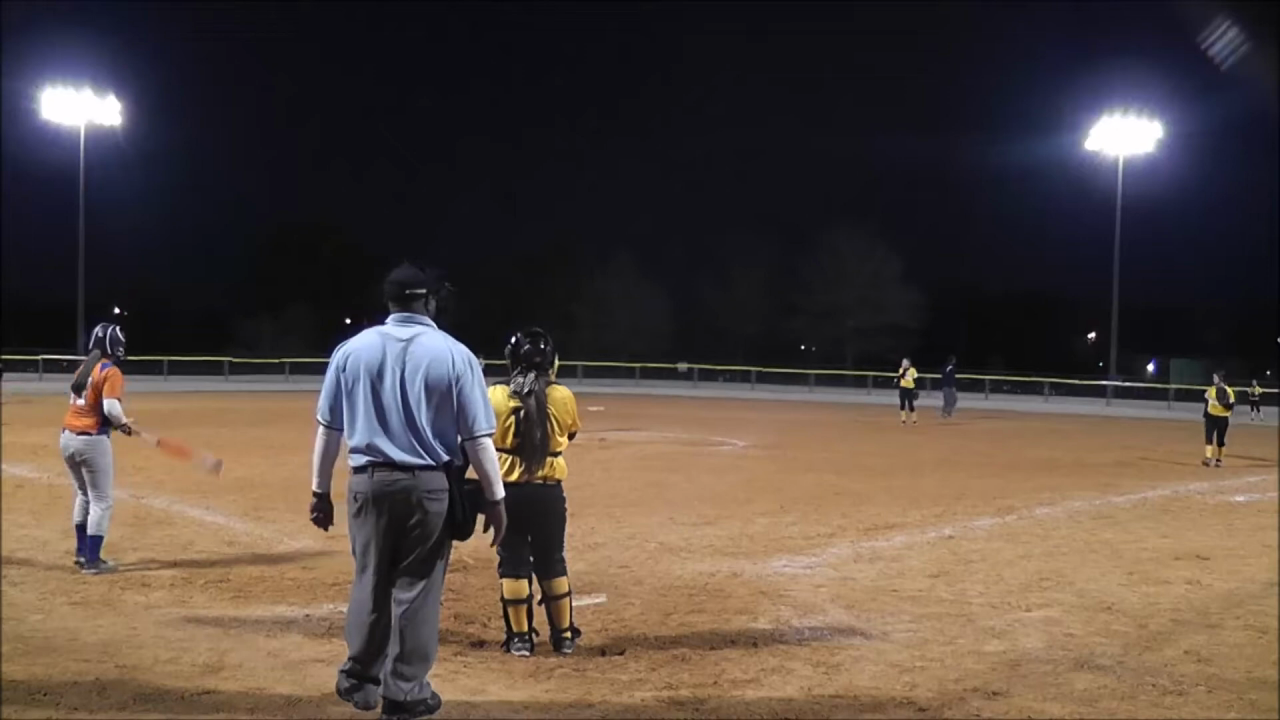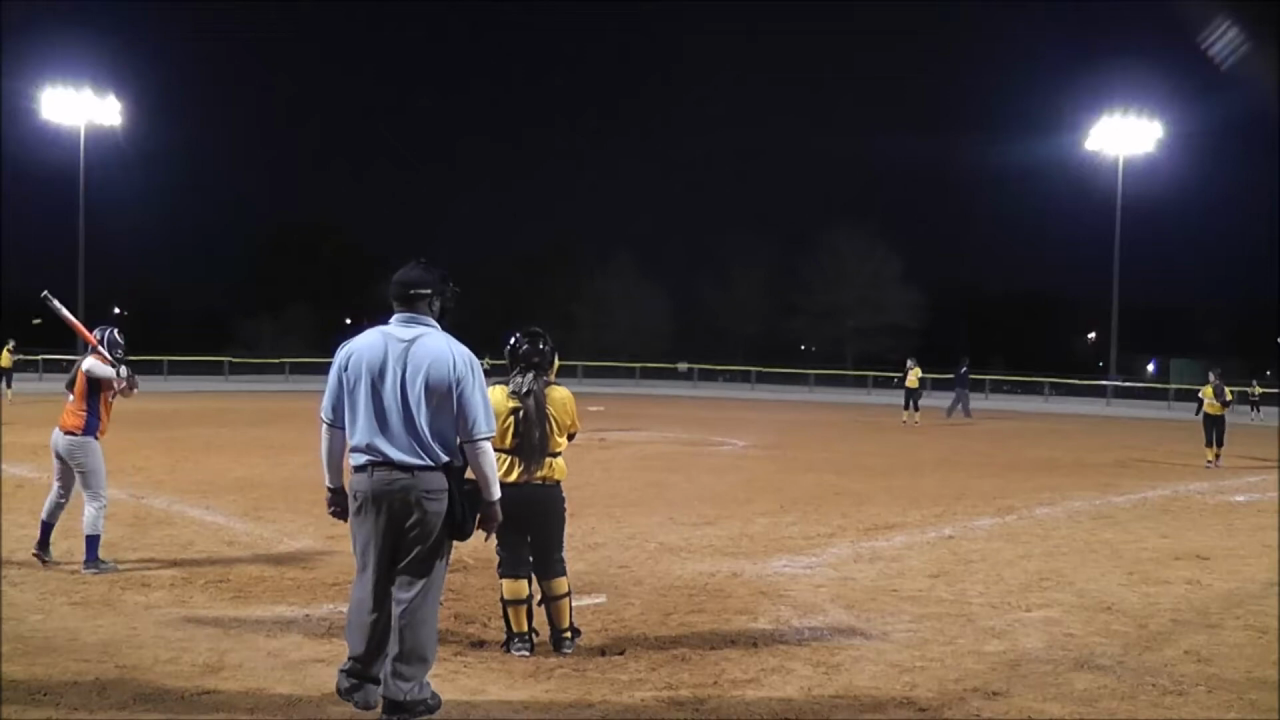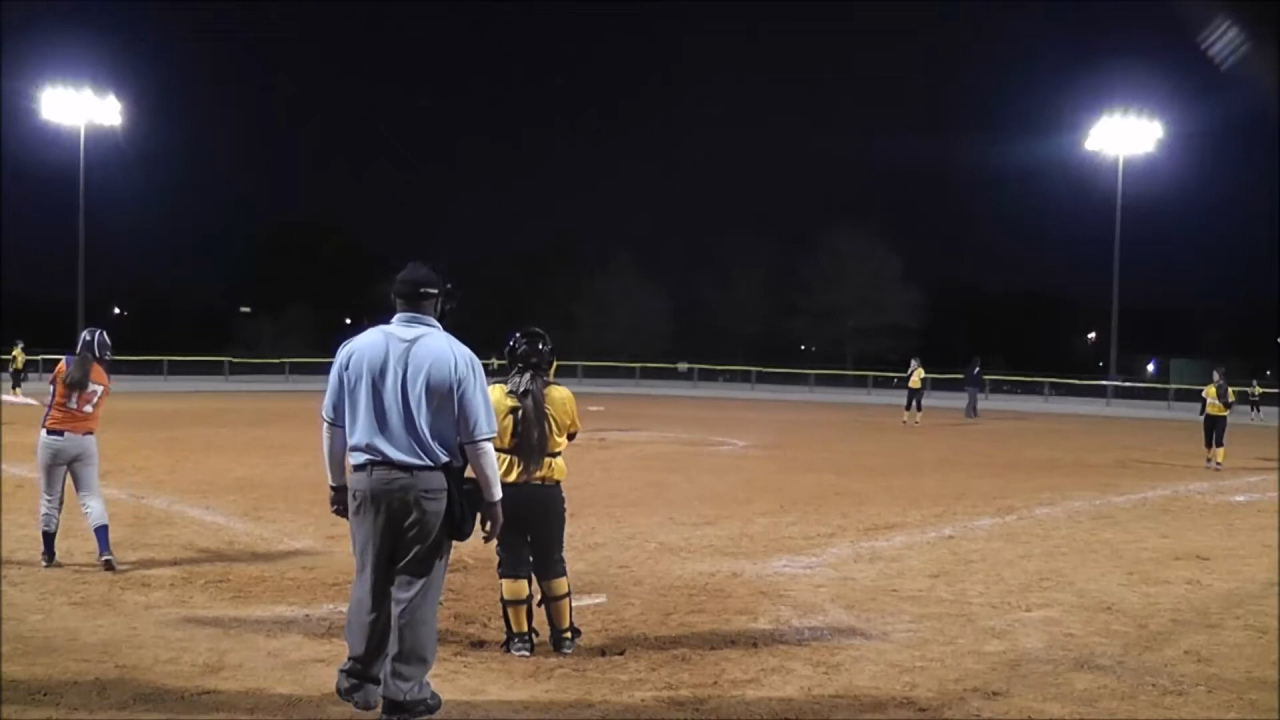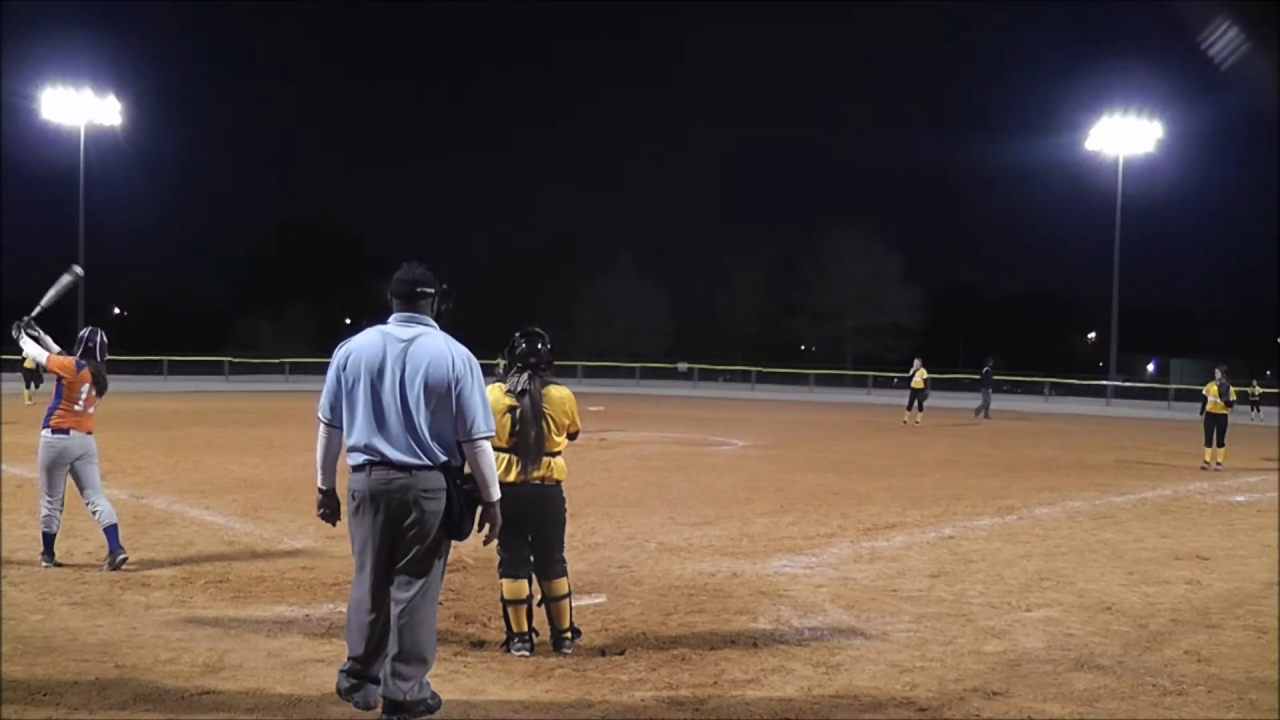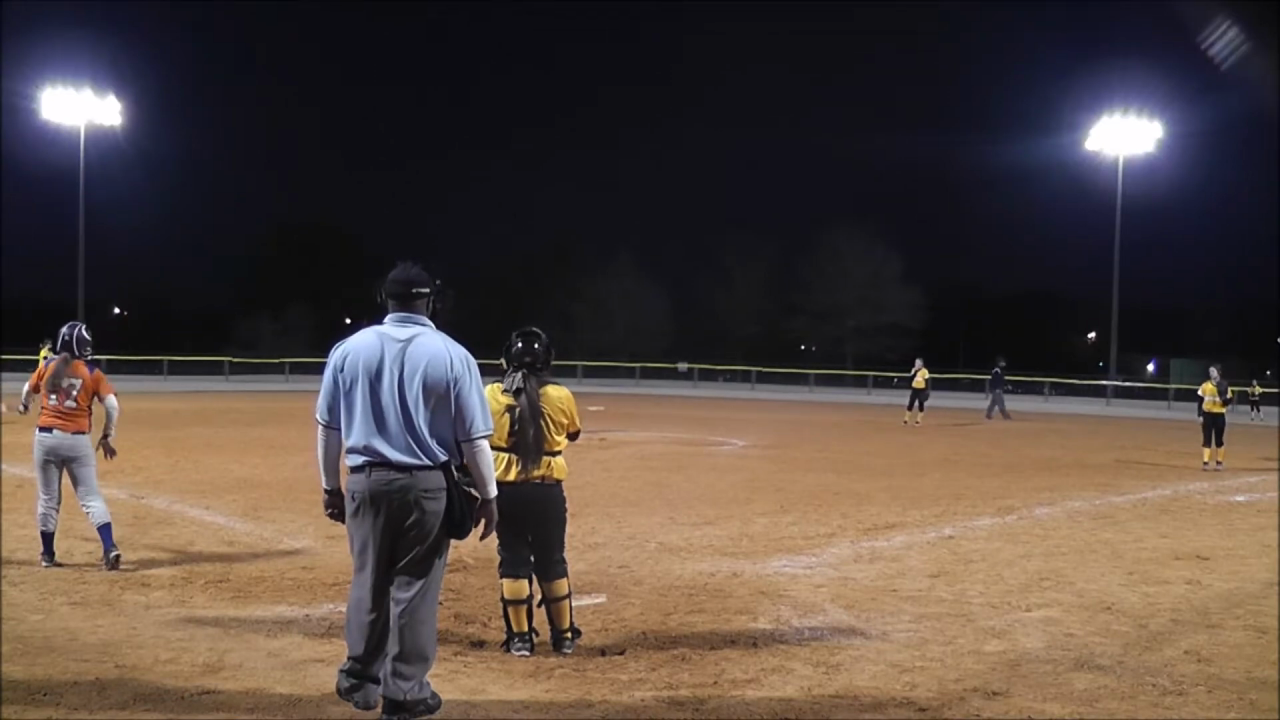
dt=0.4s
person 1, frame 1
left shoulder: (352, 350)
right shoulder: (454, 354)
left elbow: (329, 429)
right elbow: (477, 437)
left wrist: (320, 490)
right wrist: (495, 497)
left hip: (369, 482)
right hip: (429, 485)
left knee: (370, 582)
right knee: (417, 587)
left ankle: (361, 681)
person 1, frame 2
left shoulder: (354, 349)
right shoulder: (456, 356)
left elbow: (333, 428)
right elbow: (477, 439)
left wrist: (334, 486)
right wrist: (491, 499)
left hip: (369, 482)
right hip: (429, 486)
left knee: (370, 582)
right knee: (416, 587)
left ankle: (361, 681)
person 1, frame 3
left shoulder: (355, 348)
right shoulder: (458, 356)
left elbow: (333, 426)
right elbow: (478, 440)
left wrist: (338, 483)
right wrist: (492, 499)
left hip: (369, 481)
right hip: (428, 485)
left knee: (370, 582)
right knee: (415, 587)
left ankle: (360, 680)
person 1, frame 4
left shoulder: (353, 348)
right shoulder: (454, 355)
left elbow: (329, 426)
right elbow: (475, 439)
left wrist: (325, 486)
right wrist: (490, 498)
left hip: (368, 481)
right hip: (427, 485)
left knee: (368, 582)
right knee: (415, 587)
left ankle: (360, 680)
person 1, frame 5
left shoulder: (349, 349)
right shoulder: (452, 355)
left elbow: (328, 428)
right elbow: (474, 438)
left wrist: (331, 487)
right wrist: (488, 496)
left hip: (367, 482)
right hip: (427, 485)
left knee: (368, 582)
right knee: (415, 587)
left ankle: (360, 680)
person 2, frame 1
left shoulder: (495, 397)
right shoulder: (563, 397)
left hip: (507, 491)
right hip: (548, 492)
left knee: (513, 562)
right knee: (553, 562)
left ankle: (520, 637)
right ankle: (564, 635)
person 2, frame 2
left shoulder: (494, 397)
right shoulder: (562, 398)
left hip: (506, 491)
right hip: (547, 492)
left knee: (512, 562)
right knee: (552, 562)
left ankle: (520, 638)
right ankle: (563, 635)
person 2, frame 3
left shoulder: (493, 396)
right shoulder: (562, 397)
right elbow: (571, 434)
left hip: (506, 491)
right hip: (547, 491)
left knee: (513, 562)
right knee: (551, 562)
left ankle: (520, 638)
right ankle: (563, 635)
person 2, frame 4
left shoulder: (493, 395)
right shoulder: (562, 397)
right elbow: (573, 433)
left hip: (505, 490)
right hip: (547, 491)
left knee: (513, 562)
right knee: (552, 562)
left ankle: (520, 637)
right ankle: (563, 635)
person 2, frame 5
left shoulder: (492, 395)
right shoulder: (561, 396)
right elbow: (574, 433)
left hip: (506, 489)
right hip: (547, 490)
left knee: (514, 561)
right knee: (552, 561)
left ankle: (520, 637)
right ankle: (563, 635)
person 3, frame 1
left shoulder: (84, 368)
right shoulder: (111, 371)
right elbow: (111, 408)
left wrist: (116, 421)
right wrist: (123, 423)
left hip: (68, 438)
right hip: (93, 441)
left knee: (84, 495)
right knee: (100, 501)
left ankle: (82, 551)
right ankle: (93, 560)
person 3, frame 2
left shoulder: (102, 366)
right shoulder: (96, 361)
left elbow: (125, 391)
right elbow: (89, 366)
left wrist: (127, 380)
right wrist: (117, 373)
left hip: (62, 436)
right hip: (81, 440)
left knee: (61, 491)
right knee: (95, 500)
left ankle: (43, 545)
right ankle: (91, 560)
person 3, frame 3
left shoulder: (66, 365)
right shoulder: (104, 378)
left elbow: (55, 385)
left hip: (52, 439)
right hip: (83, 442)
left knee: (50, 499)
right knee: (91, 498)
left ankle: (48, 554)
right ankle: (104, 550)
person 3, frame 4
left shoulder: (73, 367)
right shoulder: (98, 374)
left elbow: (38, 355)
left wrist: (21, 335)
right wrist: (39, 334)
left hip: (56, 439)
right hip: (84, 442)
left knee: (51, 501)
right knee: (96, 497)
left ankle: (48, 555)
right ankle: (115, 549)
person 3, frame 5
left shoulder: (47, 366)
right shoulder: (92, 372)
left elbow: (28, 391)
right elbow: (112, 405)
left wrist: (24, 404)
right wrist: (108, 436)
left hip: (47, 438)
right hip: (78, 440)
left knee: (48, 499)
right knee: (91, 497)
left ankle: (47, 555)
right ankle: (110, 546)
